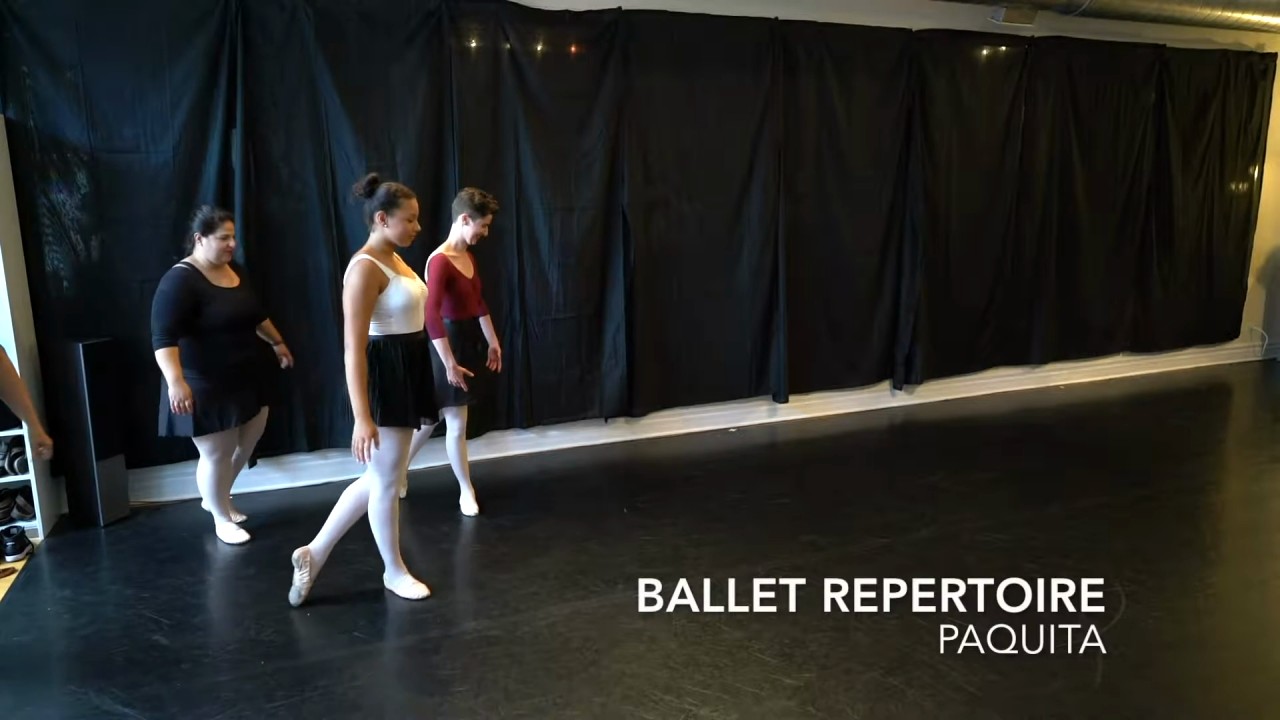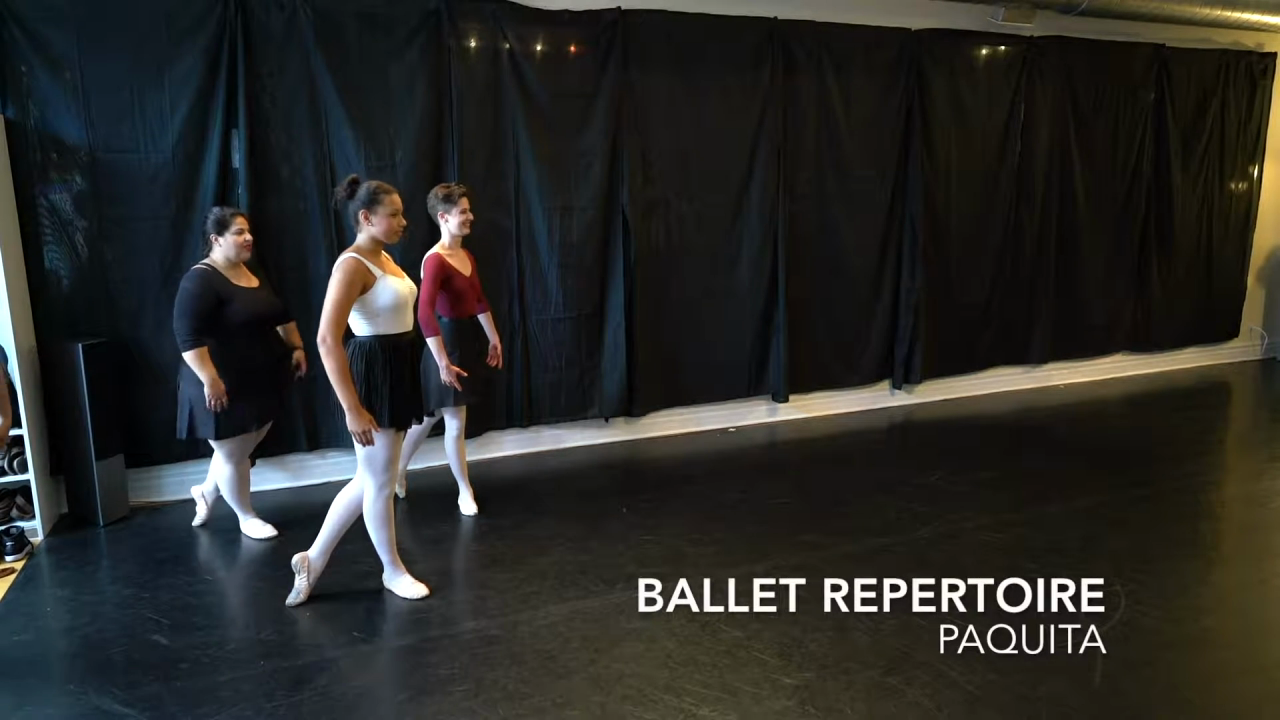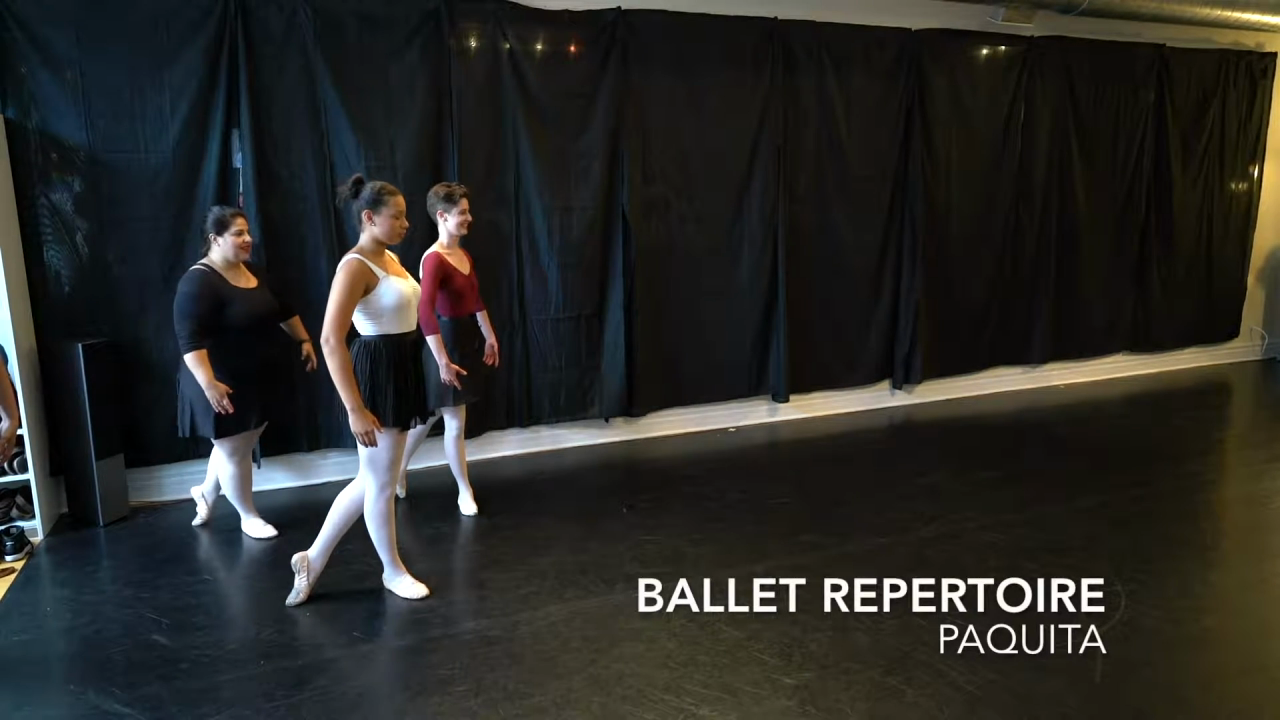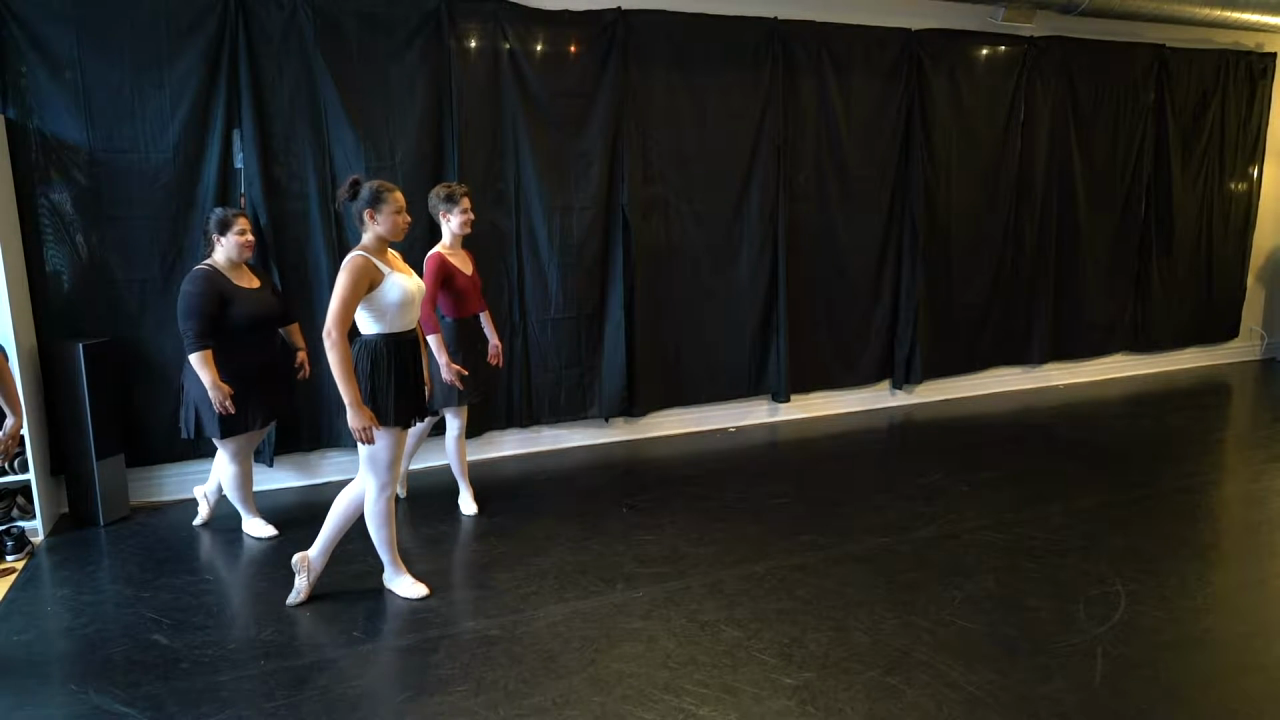
dt=1s
person 1, frame 1
left shoulder: (393, 259)
right shoulder: (365, 267)
right elbow: (354, 347)
left wrist: (413, 385)
right wrist: (362, 417)
left hip: (407, 371)
right hip: (384, 376)
left knee: (381, 477)
right knee: (387, 481)
left ankle: (315, 553)
right ankle: (394, 570)
person 1, frame 2
left shoulder: (384, 258)
right shoulder: (353, 266)
right elbow: (328, 339)
left wrist: (401, 379)
right wrist: (352, 408)
left hip: (397, 370)
right hip: (373, 374)
left knee: (370, 478)
right knee: (380, 482)
left ankle: (313, 559)
right ankle: (392, 569)
person 1, frame 3
left shoulder: (391, 259)
right shoulder: (356, 266)
right elbow: (332, 340)
left wrist: (414, 377)
right wrist: (356, 409)
left hip: (402, 369)
right hip: (376, 372)
left knee: (371, 478)
right knee: (381, 482)
left ankle: (313, 559)
right ankle: (393, 570)
person 1, frame 4
left shoulder: (394, 256)
right shoulder: (360, 264)
right elbow: (333, 334)
left wrist: (424, 371)
right wrist: (354, 404)
left hip: (403, 366)
right hip: (378, 370)
left knee: (371, 478)
right knee: (381, 481)
left ankle: (313, 559)
right ankle: (393, 570)
person 2, frame 1
left shoulder: (234, 270)
right shoulder: (181, 281)
left elbow: (255, 314)
right elbow: (164, 337)
left wrist: (277, 342)
right wrist: (175, 381)
left hip: (247, 378)
right hip: (207, 386)
left knee: (247, 443)
right knee: (216, 454)
left ankle: (215, 498)
right ankle: (222, 519)
person 2, frame 2
left shoulder: (251, 273)
right shoulder: (201, 281)
left elbow: (281, 314)
right elbow: (188, 337)
left wrist: (296, 347)
right wrist: (210, 380)
left hip: (260, 381)
right hip: (224, 387)
left knee: (243, 446)
right knee: (233, 453)
left ankle: (207, 490)
right ankle: (247, 518)
person 2, frame 3
left shoulder: (252, 271)
right shoulder: (199, 282)
left elbow: (281, 308)
right elbow: (190, 339)
left wrist: (304, 340)
right wrist: (208, 383)
left hip: (258, 380)
right hip: (224, 387)
left knee: (240, 444)
right knee: (235, 450)
left ankle: (207, 492)
right ankle: (248, 516)
person 2, frame 4
left shoulder: (255, 273)
right shoulder: (202, 281)
left elbow: (282, 314)
right elbow: (195, 340)
left wrist: (299, 347)
right wrist: (212, 383)
left hip: (261, 380)
right hip: (226, 387)
left knee: (245, 445)
right knee: (236, 451)
left ankle: (209, 492)
right ankle: (249, 516)
person 3, frame 1
left shoulder: (469, 257)
right shoulder: (440, 261)
left elbow: (479, 304)
right elbow: (432, 316)
left wrist: (492, 342)
right wrist: (449, 363)
left hip: (470, 341)
right hip: (448, 343)
right knee: (456, 424)
right ankle: (466, 491)
person 3, frame 2
left shoulder: (466, 256)
right shoulder: (435, 260)
left elbow: (479, 300)
right elbow: (425, 314)
left wrist: (493, 338)
right wrist: (443, 361)
left hip: (469, 338)
right hip: (448, 341)
left knee: (430, 415)
right knee: (456, 424)
left ankle: (397, 472)
right ankle: (465, 491)
person 3, frame 3
left shoulder: (464, 254)
right shoulder: (434, 259)
left elbow: (476, 300)
right elbow: (425, 312)
left wrist: (489, 336)
right wrist: (442, 360)
left hip: (468, 338)
right hip: (447, 340)
left knee: (430, 414)
right knee: (455, 423)
left ankle: (398, 471)
right ankle: (464, 491)
person 3, frame 4
left shoulder: (467, 255)
right shoulder: (436, 260)
right elbow: (426, 312)
left wrist: (492, 337)
right wrist: (443, 360)
left hip: (471, 338)
right hip: (450, 340)
left knee: (431, 414)
right knee: (457, 423)
left ankle: (398, 472)
right ankle: (465, 491)
